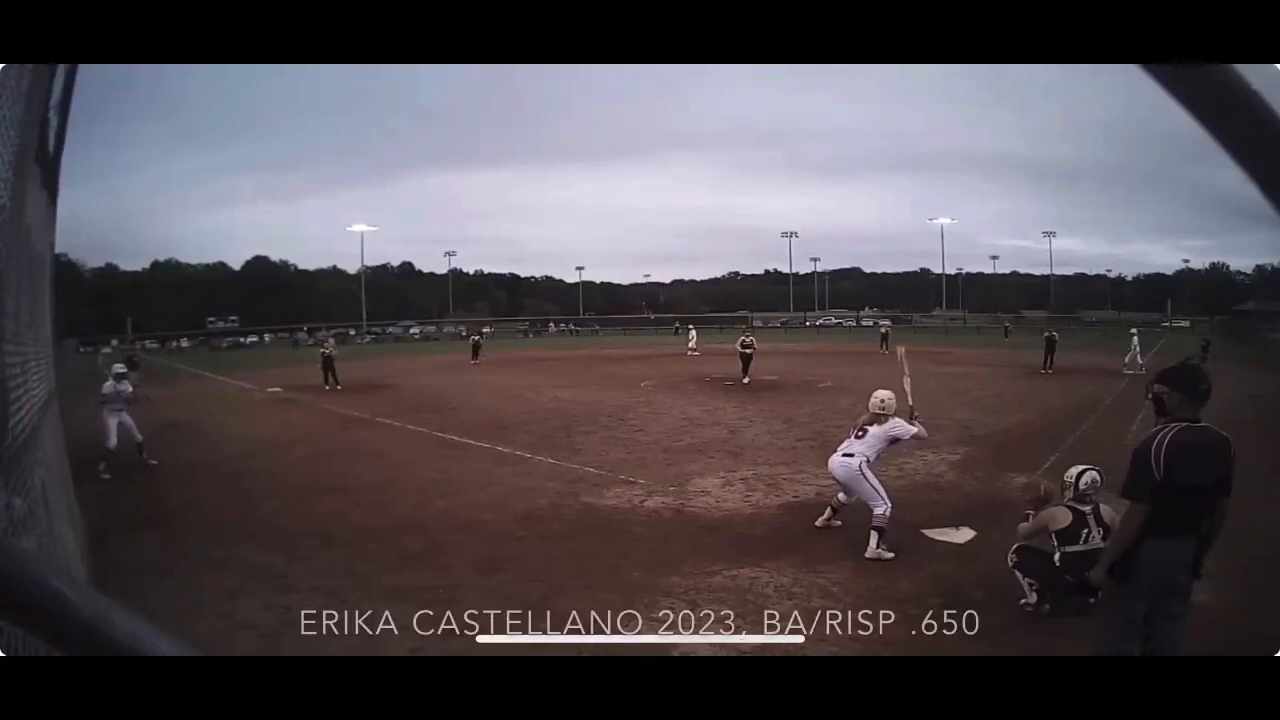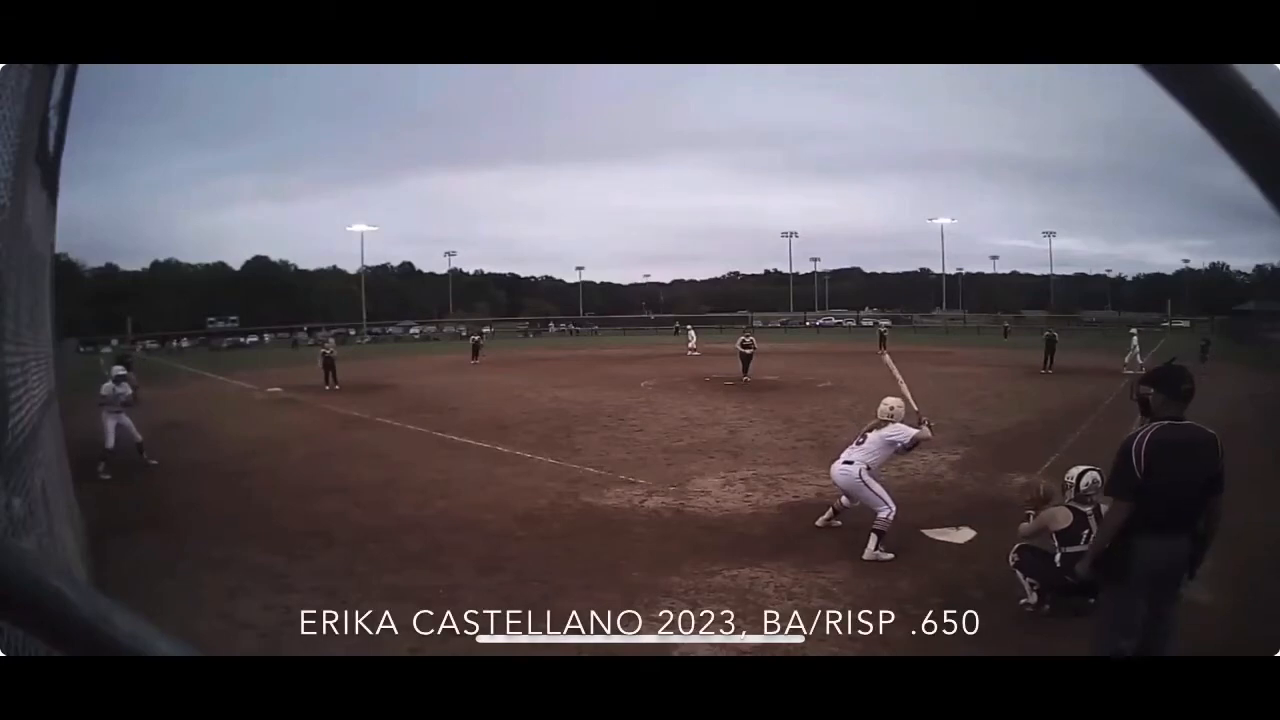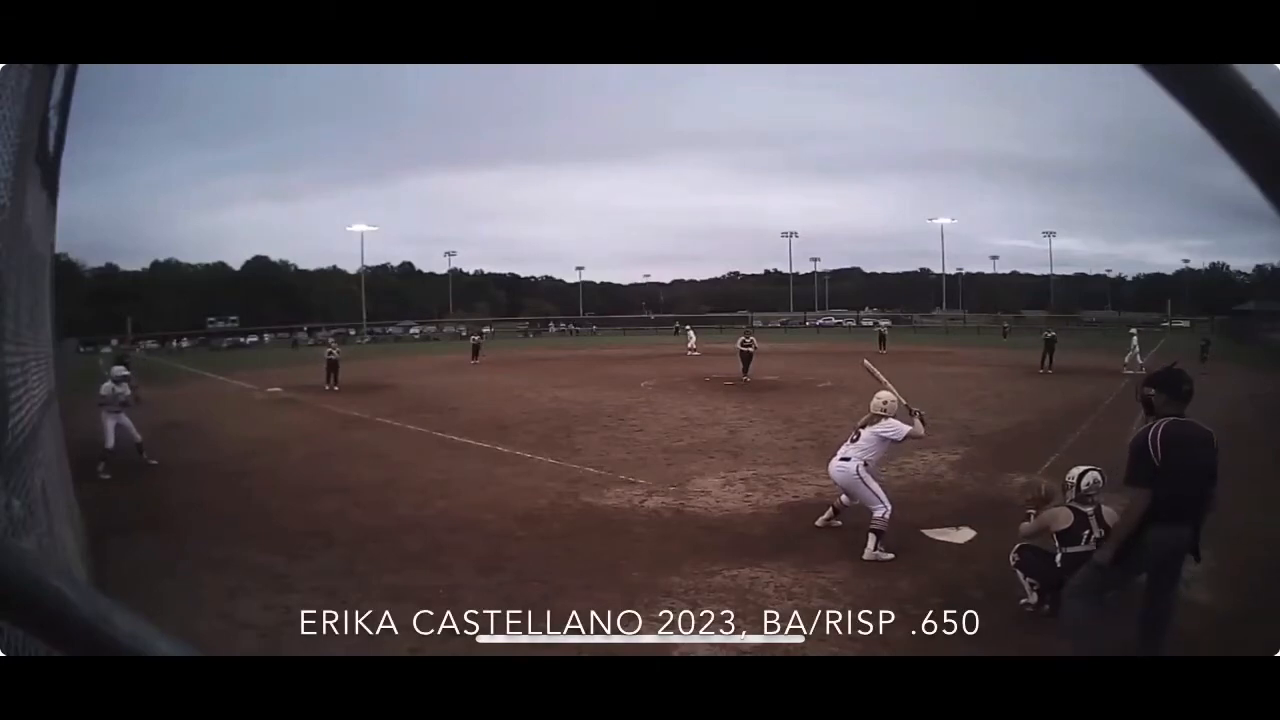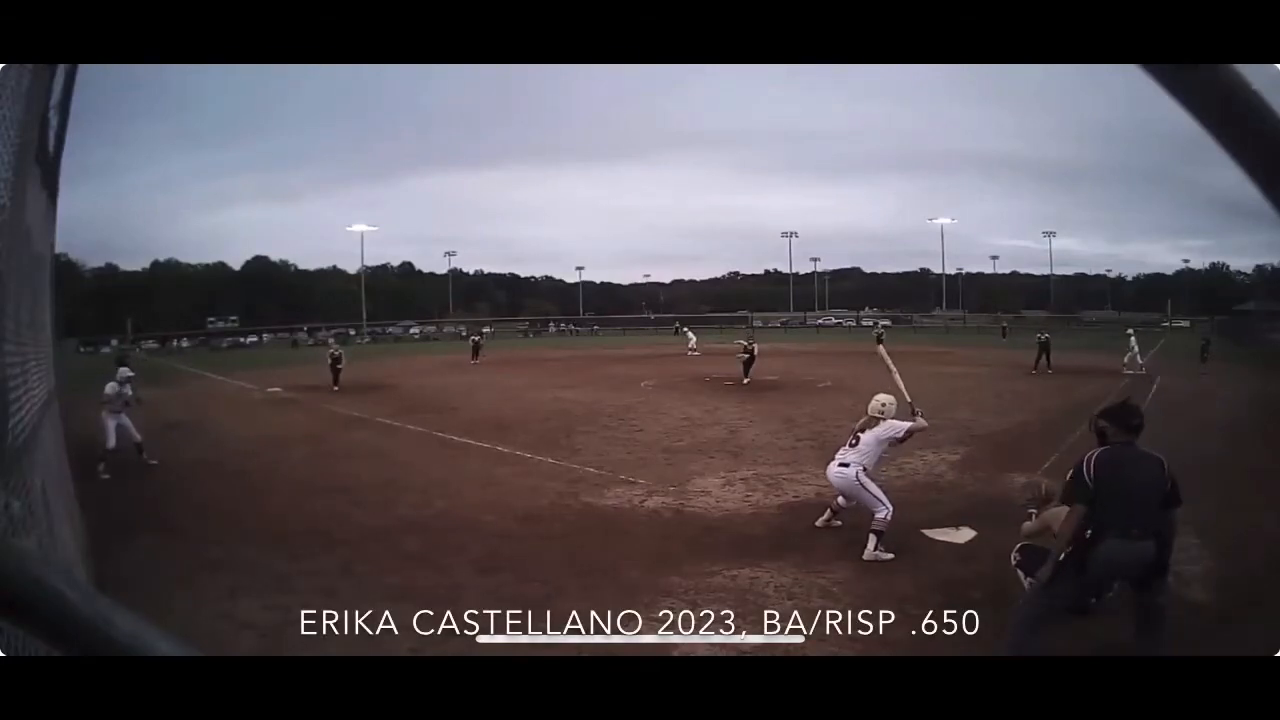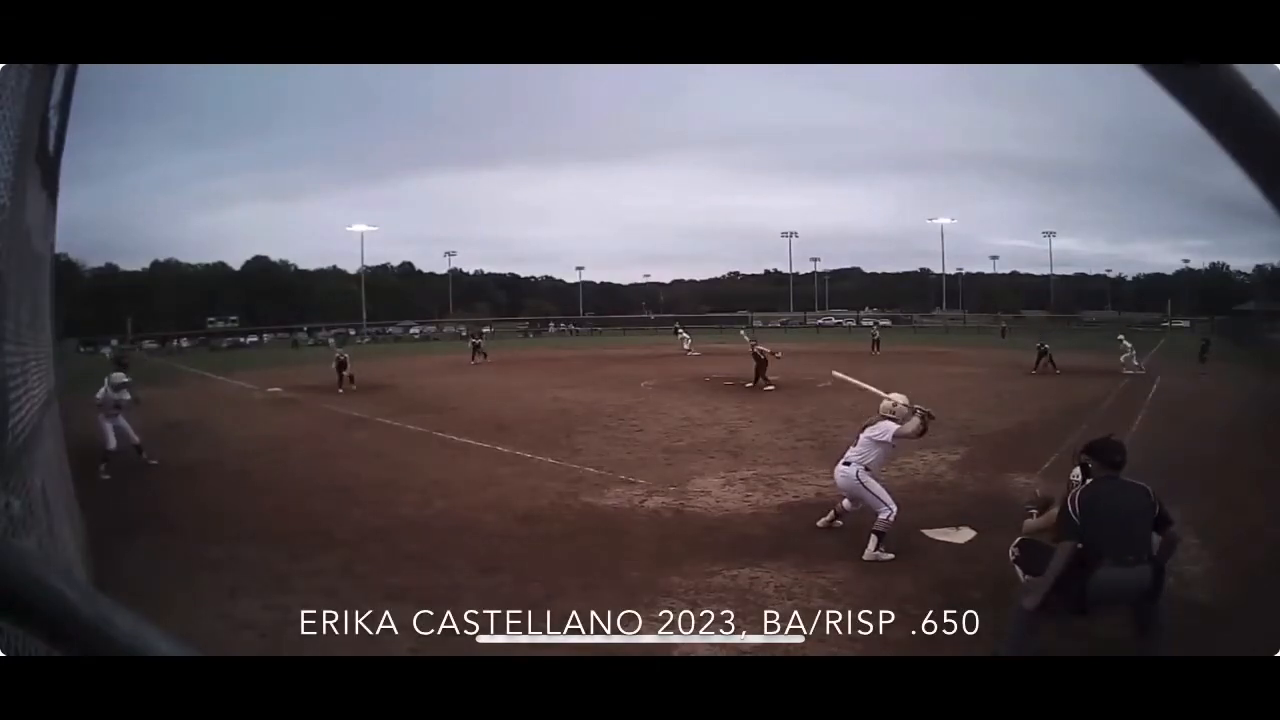
dt=0.5s
person 1, frame 1
left shoulder: (1157, 444)
right shoulder: (1222, 444)
left elbow: (1137, 516)
right elbow: (1219, 511)
left wrist: (1104, 564)
right wrist: (1199, 553)
left hip: (1144, 554)
right hip: (1185, 554)
left knee: (1120, 636)
right knee: (1166, 636)
person 1, frame 2
left shoulder: (1140, 443)
right shoulder: (1210, 442)
left elbow: (1119, 513)
right elbow: (1214, 508)
left wrist: (1089, 558)
right wrist: (1199, 552)
left hip: (1137, 549)
right hip: (1181, 548)
left knee: (1118, 631)
right knee: (1160, 620)
person 1, frame 3
left shoulder: (1151, 437)
right shoulder: (1207, 438)
left elbow: (1139, 502)
right elbow: (1208, 497)
left wrist: (1110, 548)
left hip: (1147, 536)
right hip: (1182, 537)
left knee: (1080, 592)
right knee: (1160, 604)
left ankle: (1090, 653)
person 1, frame 4
left shoulder: (1094, 461)
right shoulder: (1159, 465)
left elbow: (1076, 516)
right elbow: (1169, 520)
left wrist: (1049, 565)
right wrist: (1163, 558)
left hip: (1104, 550)
right hip: (1148, 552)
left knee: (1040, 597)
right knee: (1151, 602)
left ankle: (1019, 649)
person 1, frame 5
left shoulder: (1079, 497)
right shoulder: (1145, 493)
left elbow: (1065, 551)
right elbow: (1171, 538)
left wrist: (1037, 593)
right wrist: (1156, 570)
left hip: (1099, 580)
right hip: (1143, 580)
left knee: (1031, 596)
left ankle: (1013, 651)
right ankle: (1151, 648)
